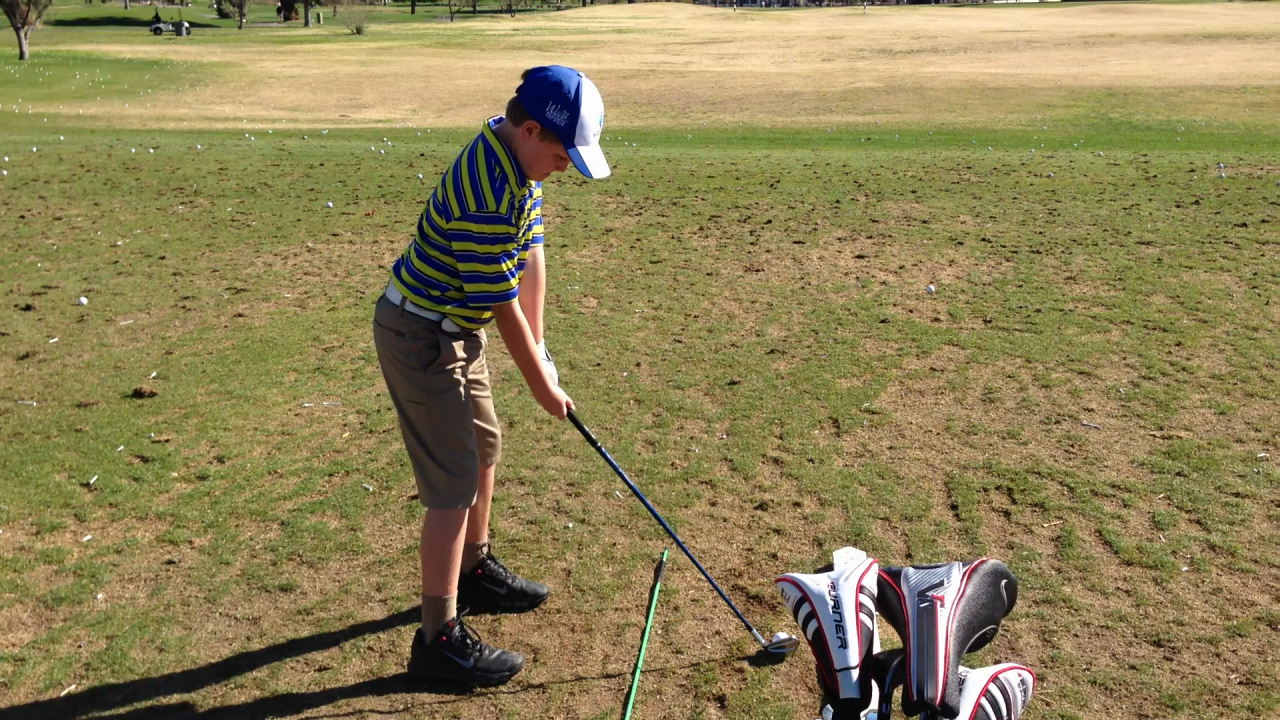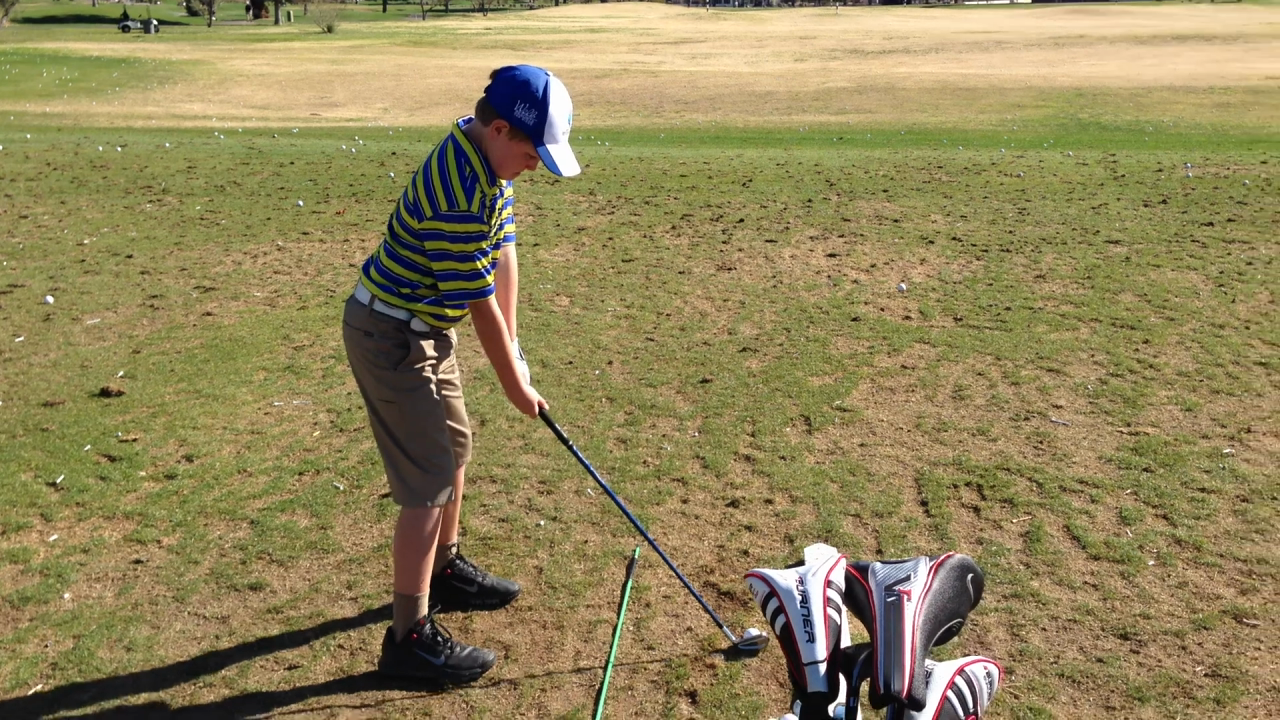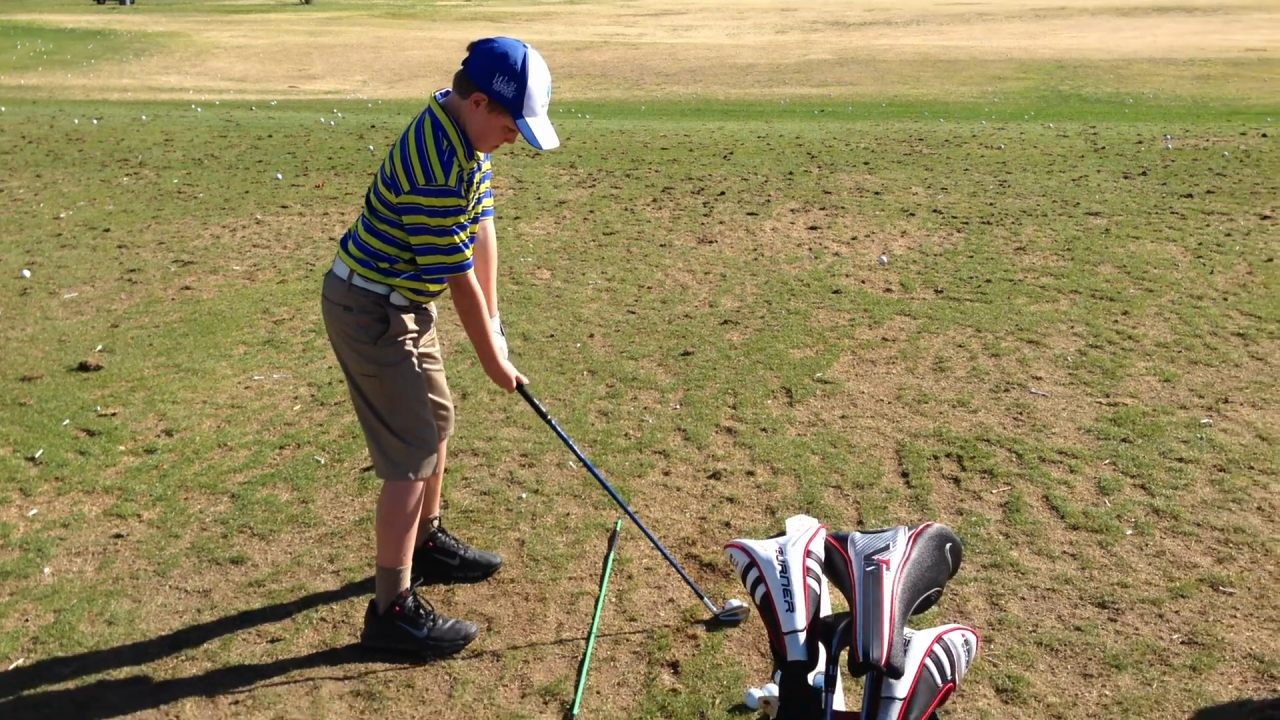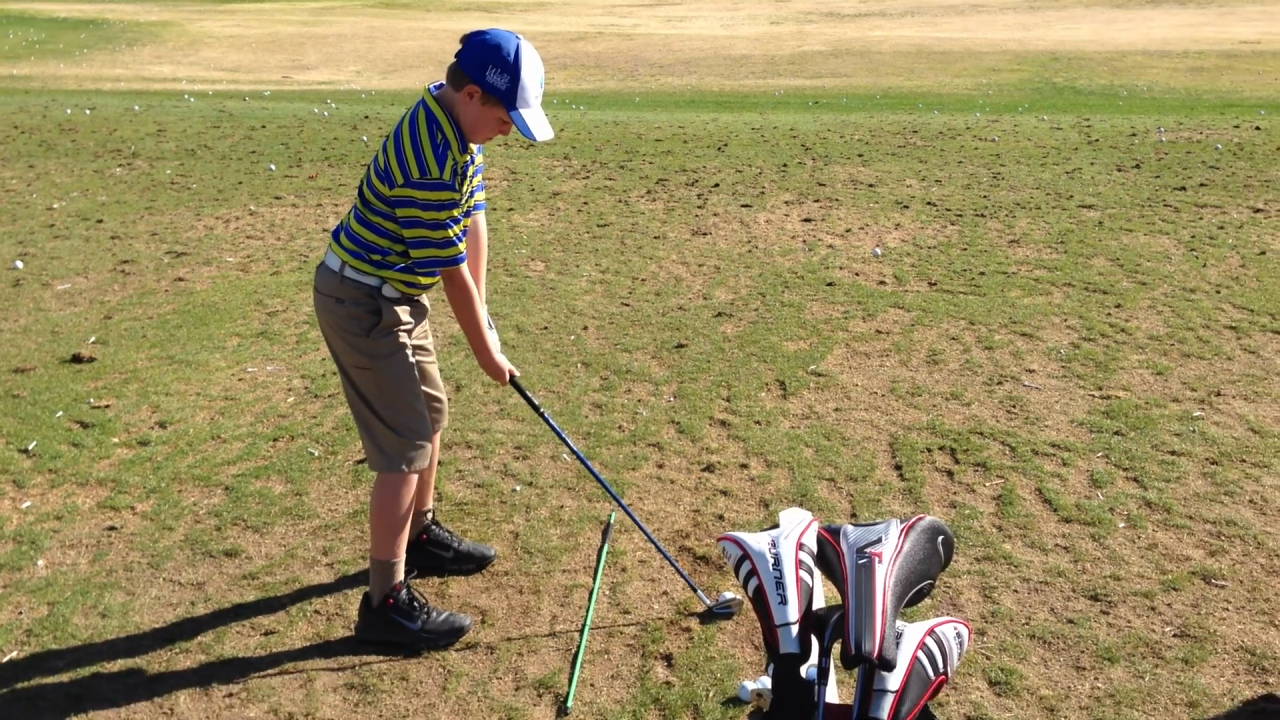
dt=0.3s
person 1, frame 1
left shoulder: (512, 154)
right shoulder: (488, 193)
left elbow: (531, 253)
right elbow: (503, 305)
left wrist: (540, 346)
right wrist: (541, 384)
left hip: (454, 326)
right hip: (422, 336)
left knee: (482, 449)
right knee: (452, 483)
left ankle: (474, 571)
right ankle: (438, 639)
person 1, frame 2
left shoulder: (486, 158)
right shoulder: (460, 193)
left elbow: (504, 253)
right elbow: (480, 302)
left wrist: (514, 347)
right wrist: (514, 383)
left hip: (423, 326)
right hip: (391, 335)
left knee: (453, 447)
right knee: (428, 480)
left ankle: (444, 569)
right ankle: (410, 637)
person 1, frame 3
left shoulder: (462, 131)
right shoulder: (437, 166)
left elbow: (482, 228)
right elbow: (459, 276)
left wrist: (495, 321)
right wrist: (492, 359)
left hip: (403, 301)
right hip: (370, 310)
left knee: (436, 421)
right knee: (411, 454)
left ankle: (426, 542)
right ankle: (393, 609)
person 1, frame 4
left shoulder: (453, 123)
right shoulder: (431, 161)
left elbow: (474, 221)
right elbow: (452, 270)
left wrist: (483, 315)
right wrist: (485, 350)
left hip: (394, 294)
right hip: (362, 302)
left knee: (429, 413)
right knee: (404, 446)
left ankle: (420, 535)
right ankle: (386, 602)
